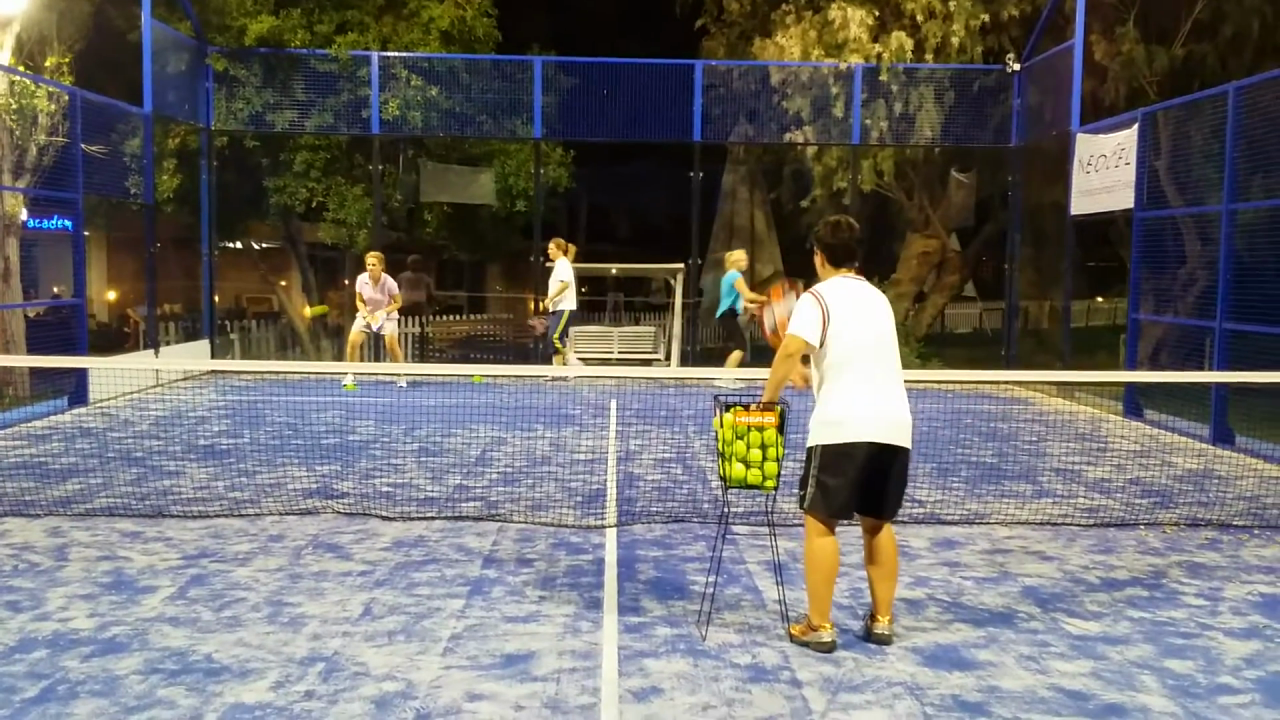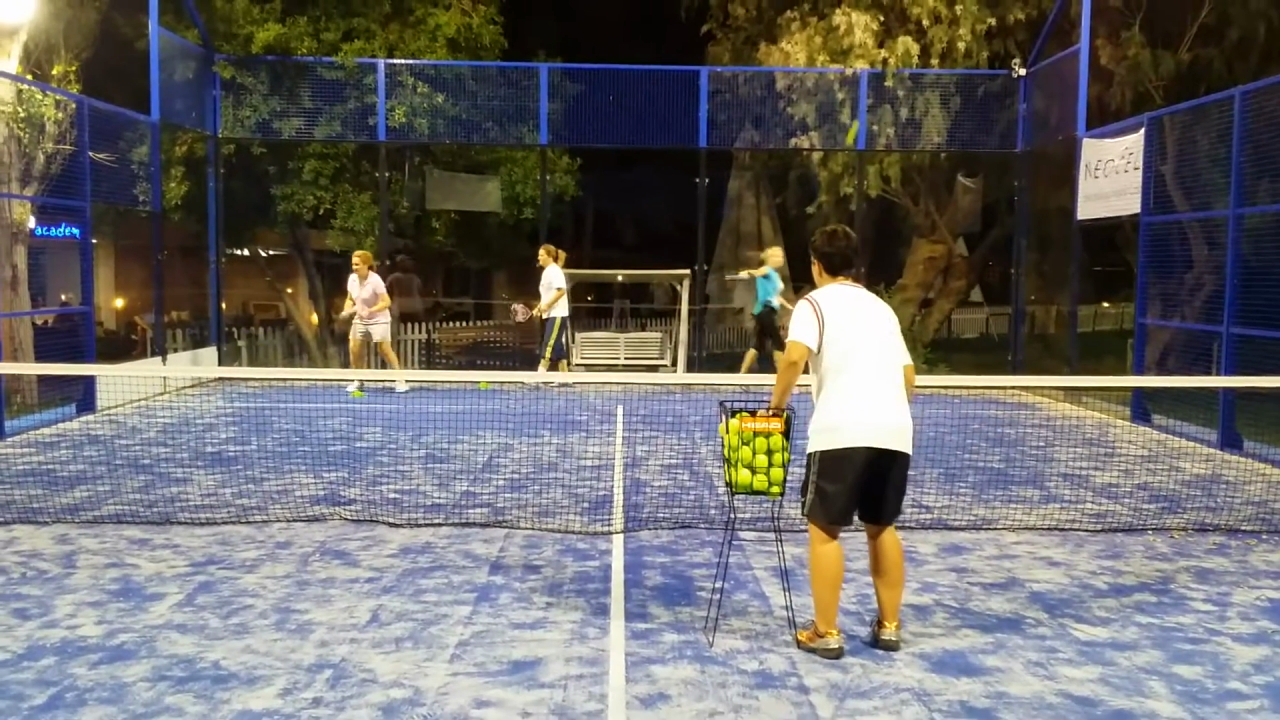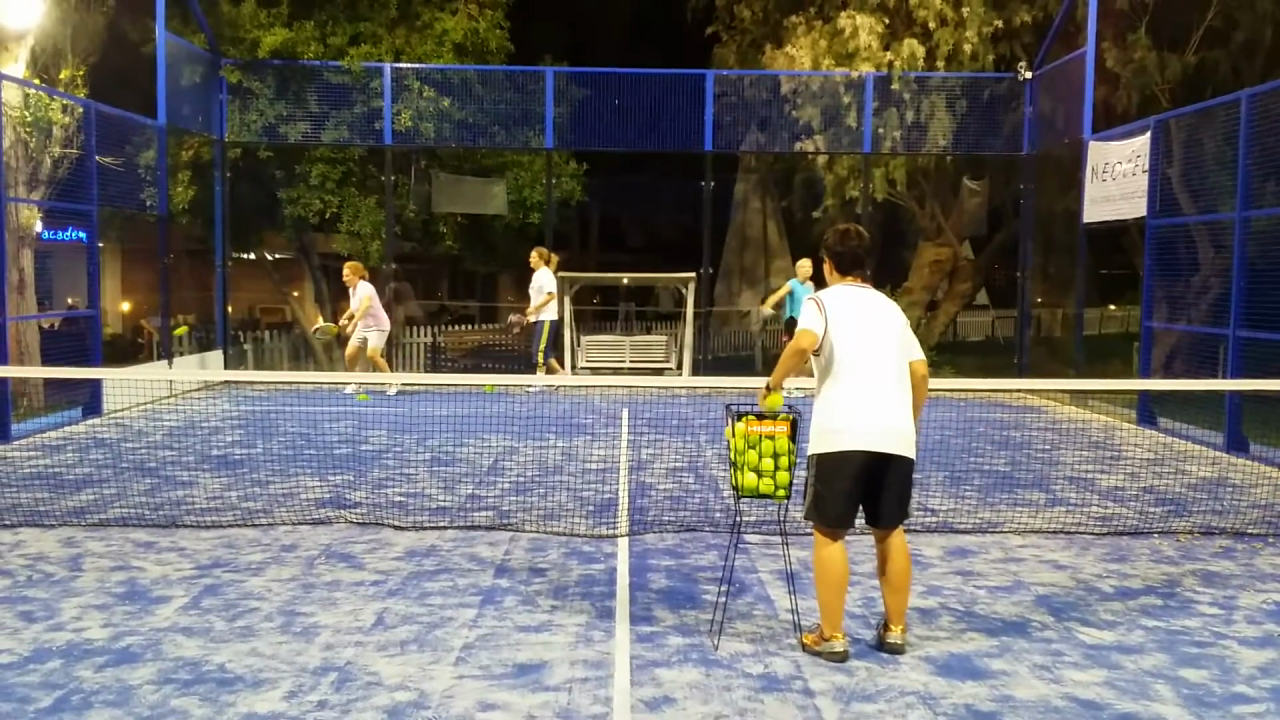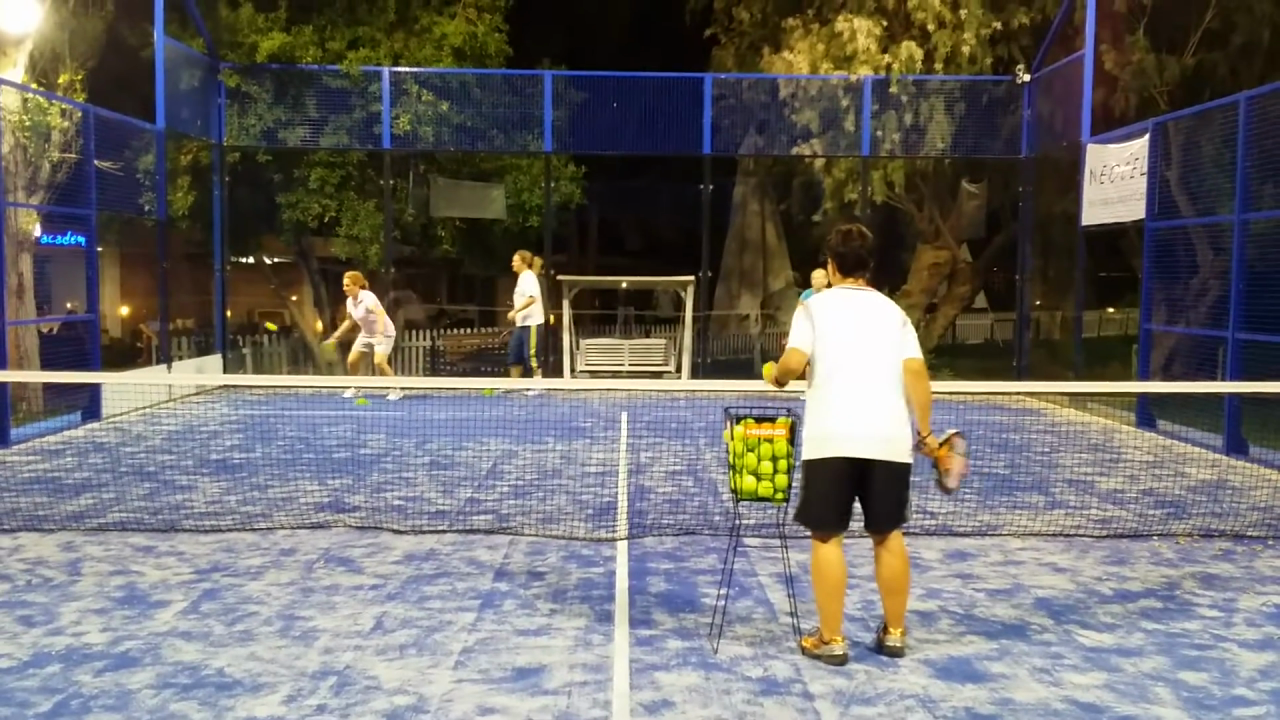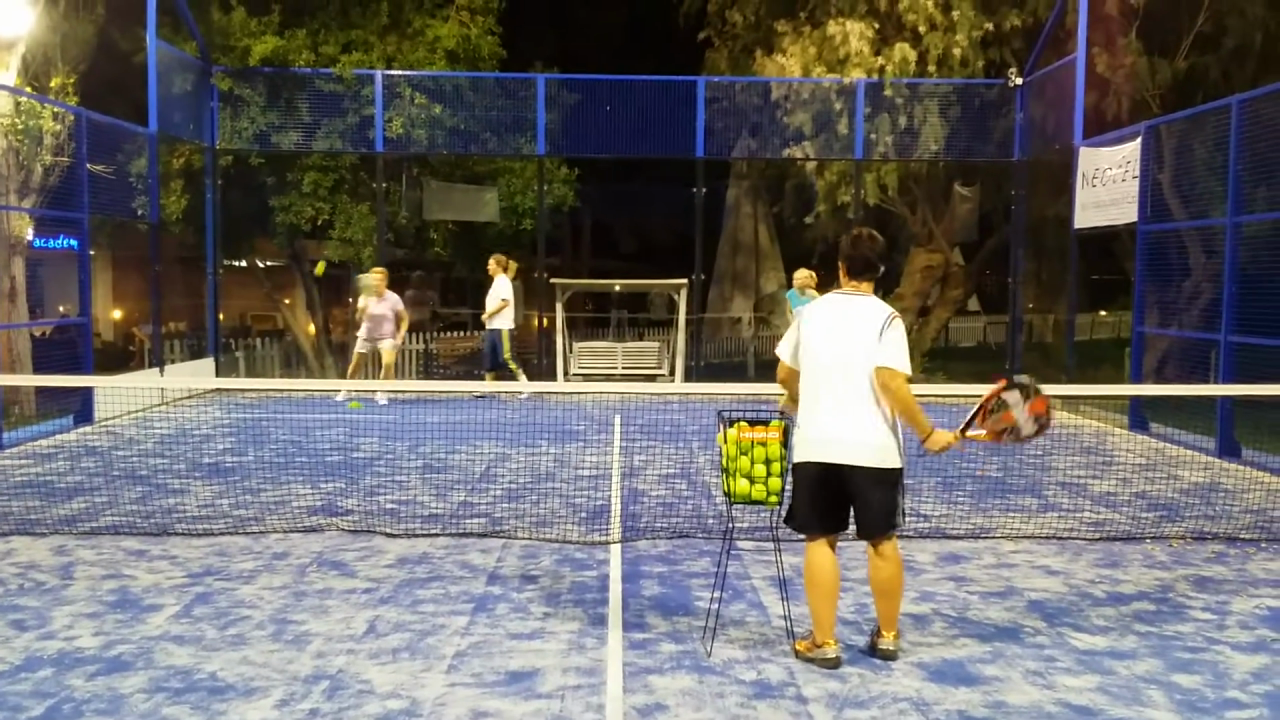
dt=0.3s
person 1, frame 1
left shoulder: (819, 296)
right shoulder: (878, 298)
left elbow: (791, 351)
left wrist: (767, 399)
right wrist: (812, 375)
left hip: (843, 426)
right hip: (893, 426)
left knee: (819, 522)
right knee: (877, 524)
left ankle: (818, 626)
right ankle: (881, 621)
person 1, frame 2
left shoulder: (815, 303)
right shoulder: (880, 307)
left elbow: (794, 358)
right elbow: (907, 374)
left wrist: (776, 406)
left hip: (843, 432)
right hip: (894, 432)
left knee: (824, 529)
right knee: (882, 528)
left ankle: (825, 633)
right ankle: (889, 626)
person 1, frame 3
left shoulder: (823, 301)
right shoulder: (891, 308)
left elbow: (803, 344)
right elbow: (920, 373)
left wrist: (772, 384)
right wrist: (910, 423)
left hip: (842, 435)
right hip: (896, 436)
left knee: (829, 532)
right knee: (890, 531)
left ankle: (832, 636)
right ankle: (895, 630)
person 1, frame 4
left shoulder: (815, 306)
right shoulder: (892, 311)
left elbow: (794, 363)
right elbow: (915, 372)
left wrist: (776, 375)
right wrist: (924, 430)
left hip: (830, 439)
right hip: (887, 441)
left knee: (827, 537)
right knee: (888, 536)
left ankle: (830, 639)
right ankle: (894, 633)
person 1, frame 5
left shoulder: (811, 311)
right shoulder: (885, 317)
left elbow: (785, 375)
right elbow: (889, 382)
left wrist: (796, 400)
right wrist: (928, 433)
left hip: (816, 445)
right hip: (873, 449)
left knee: (820, 541)
right knee: (882, 541)
left ankle: (823, 642)
right ankle: (887, 636)
